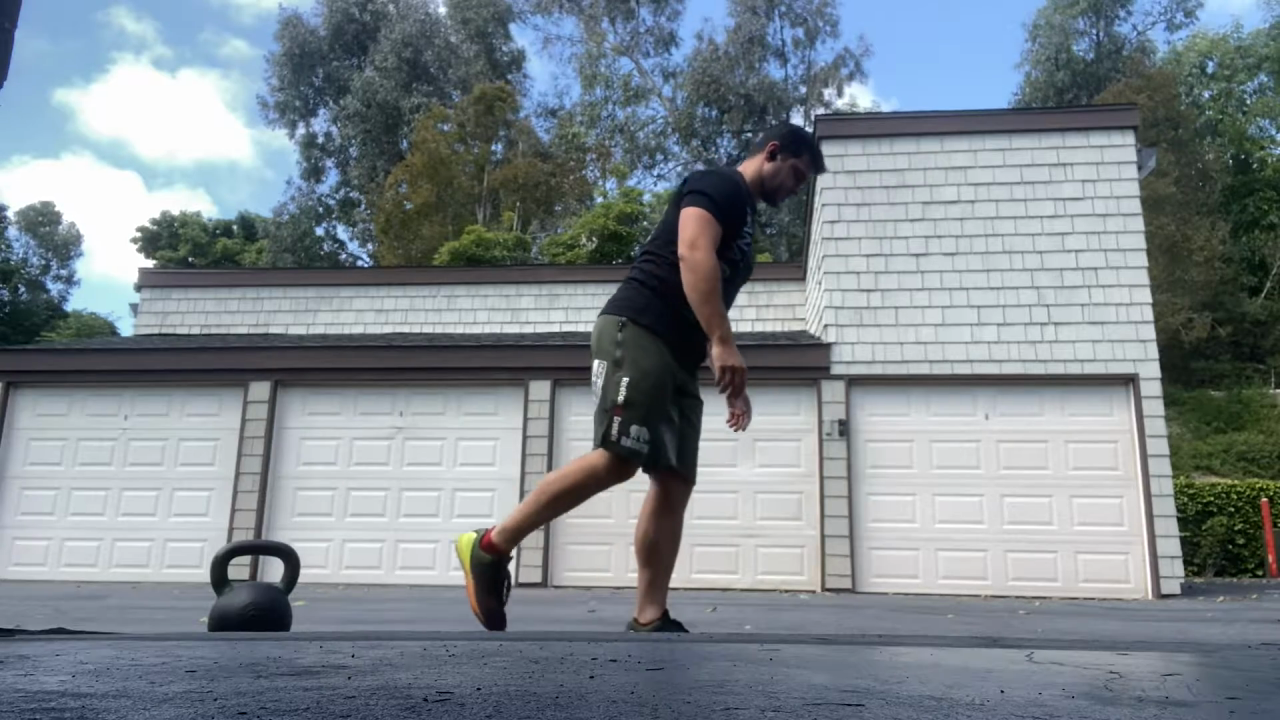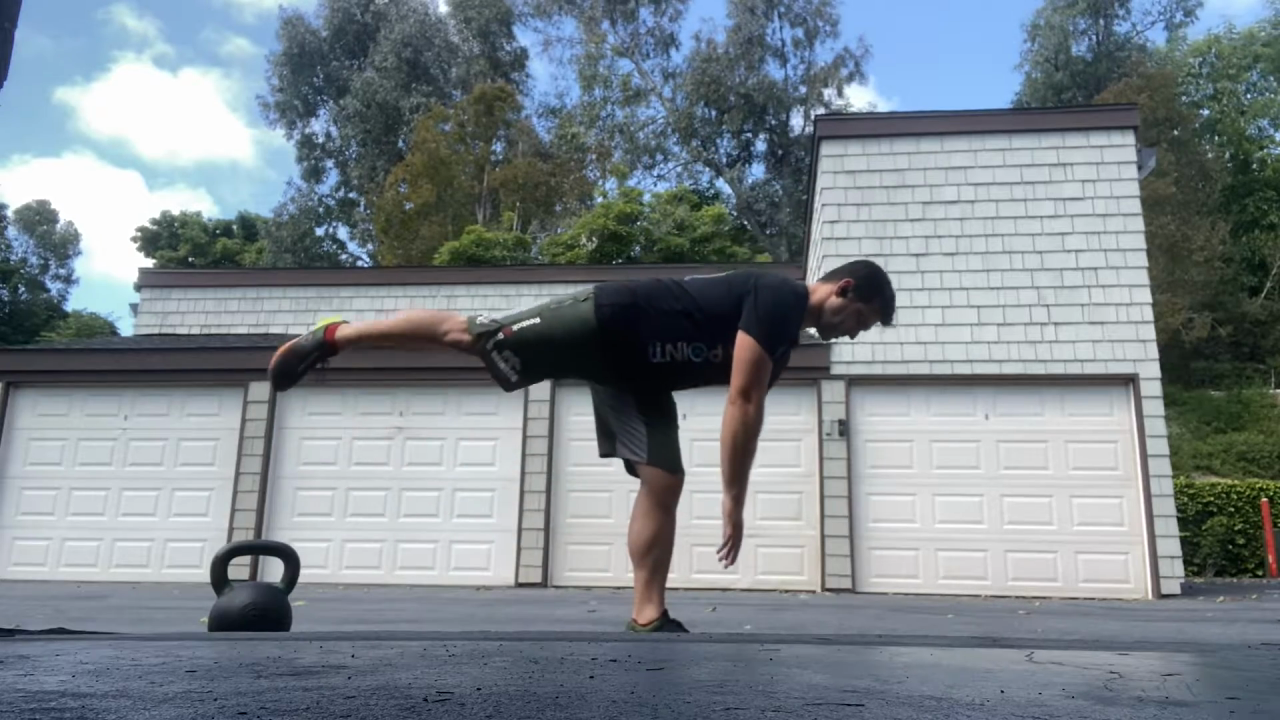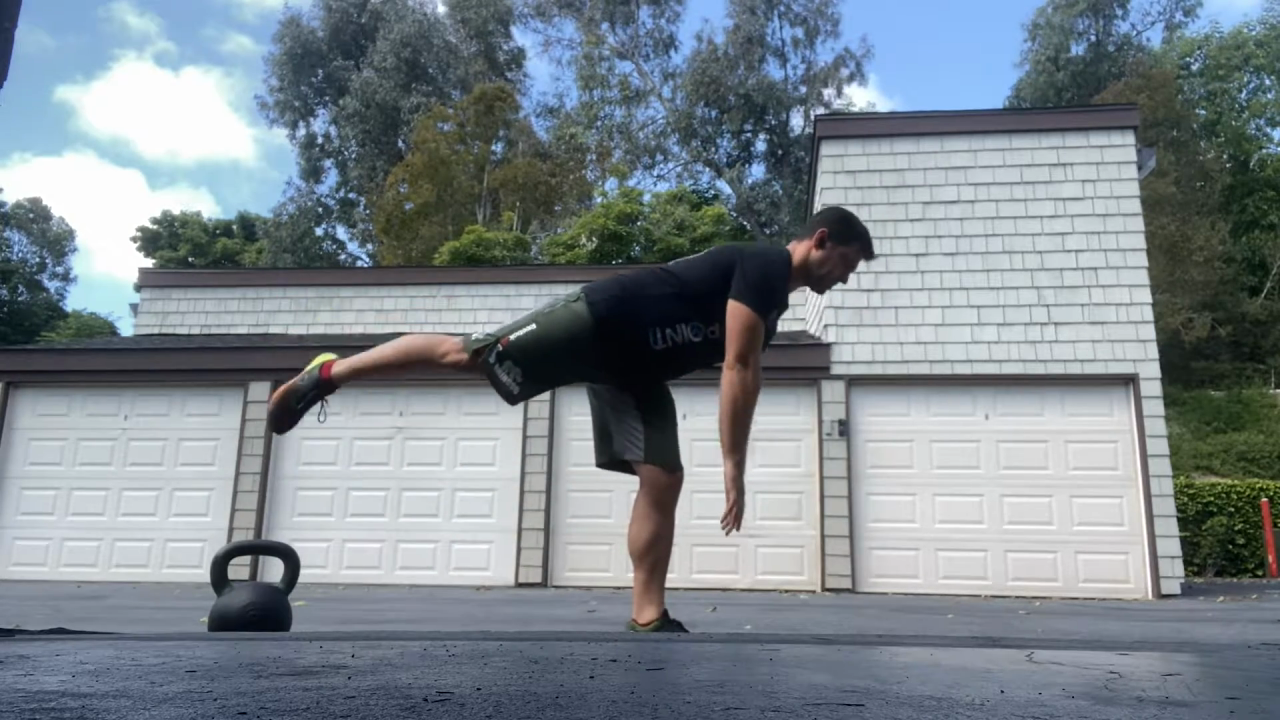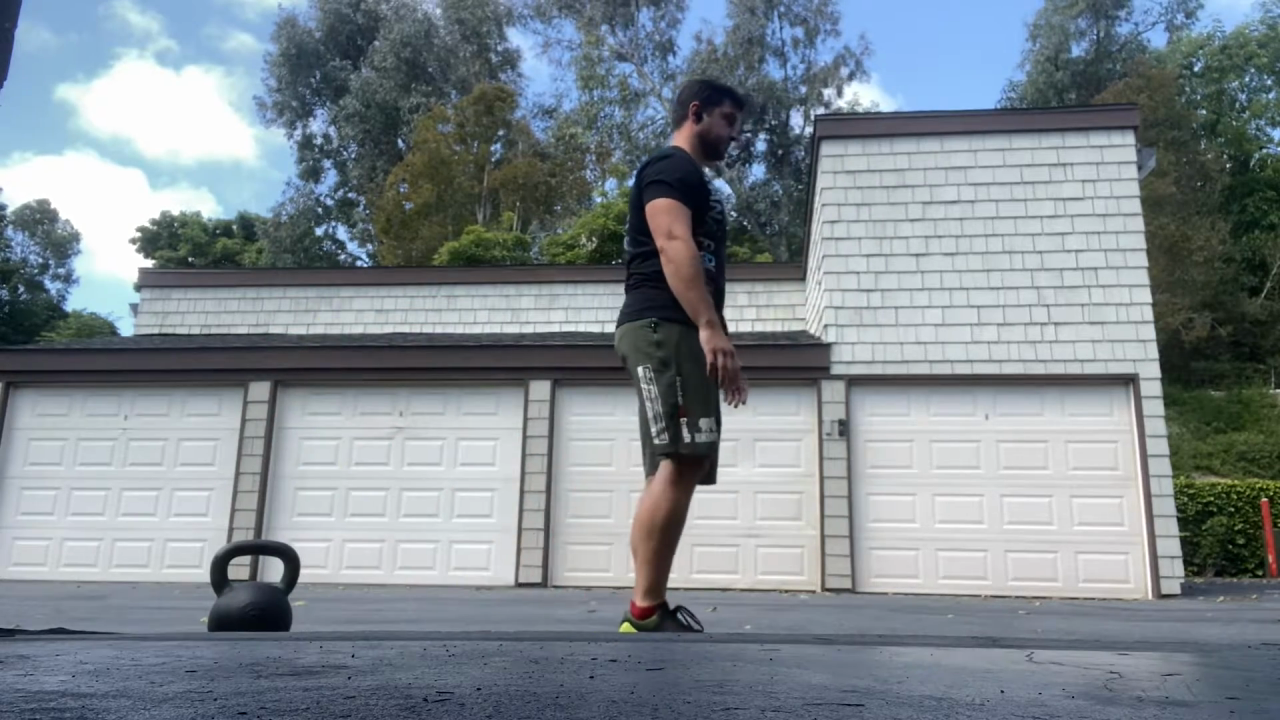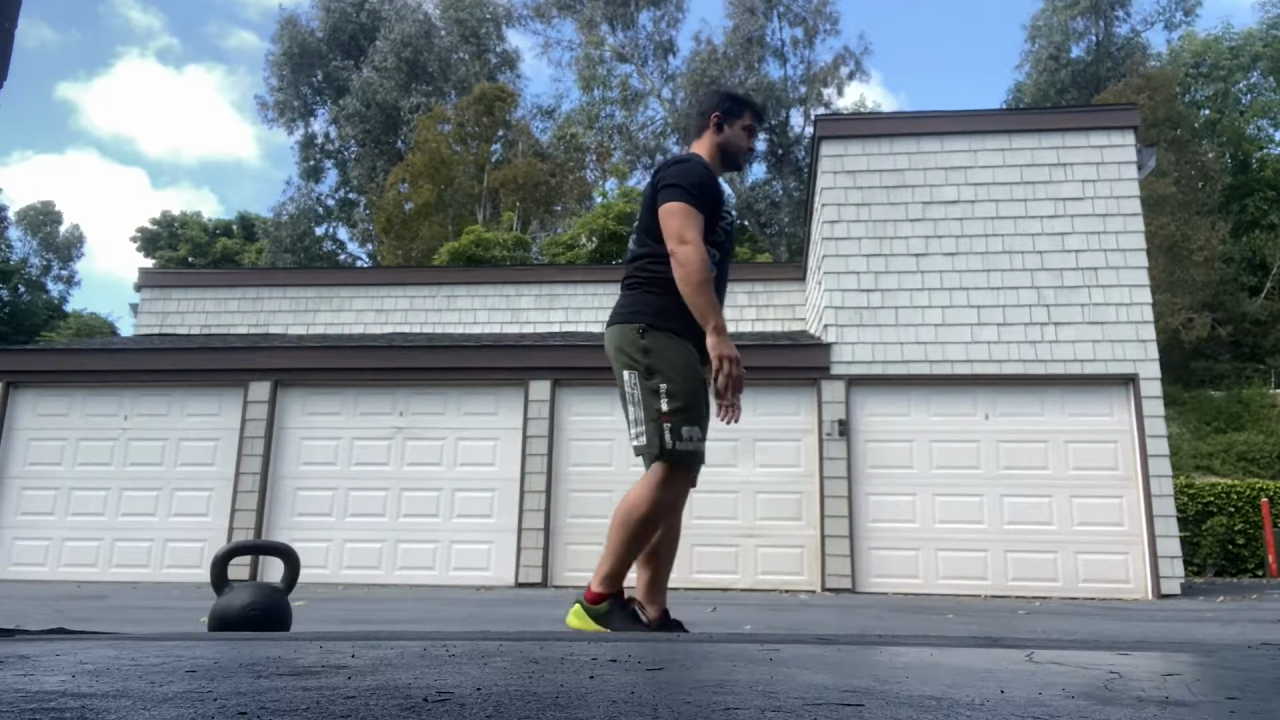
dt=1s
person 1, frame 1
left shoulder: (743, 212)
right shoulder: (716, 185)
right elbow: (693, 255)
left wrist: (729, 376)
right wrist: (724, 347)
left hip: (677, 352)
right hip: (637, 330)
left knee: (676, 480)
right knee: (614, 459)
left ankle: (650, 616)
right ankle: (491, 548)
person 1, frame 2
left shoulder: (784, 338)
right shoulder: (777, 299)
left elbow: (747, 411)
right elbow: (741, 404)
left wrist: (735, 500)
right wrist: (733, 499)
left hip: (636, 369)
right hip: (602, 325)
left knee: (663, 481)
right knee: (464, 332)
left ankle: (647, 615)
right ankle: (333, 336)
person 1, frame 3
left shoulder: (772, 292)
right shoulder: (765, 263)
left elbow: (742, 374)
right elbow: (738, 370)
left wrist: (735, 466)
right wrist: (734, 467)
left hip: (636, 366)
right hip: (598, 324)
left knee: (663, 482)
right knee: (463, 354)
left ankle: (648, 616)
right ankle: (330, 374)
person 1, frame 4
left shoulder: (695, 182)
right shoulder: (669, 167)
right elbow: (674, 246)
left wrist: (720, 353)
right wrist: (710, 328)
left hip: (684, 336)
right hip: (662, 328)
left knee: (676, 472)
right knee: (679, 464)
left ankle: (654, 610)
right ankle: (645, 612)
person 1, frame 5
left shoulder: (705, 188)
right shoulder: (685, 174)
right elbow: (683, 253)
left wrist: (719, 362)
right wrist: (716, 334)
left hip: (675, 342)
right hip: (651, 333)
left knee: (676, 475)
right knee: (671, 467)
left ankle: (652, 614)
right ankle: (600, 596)
